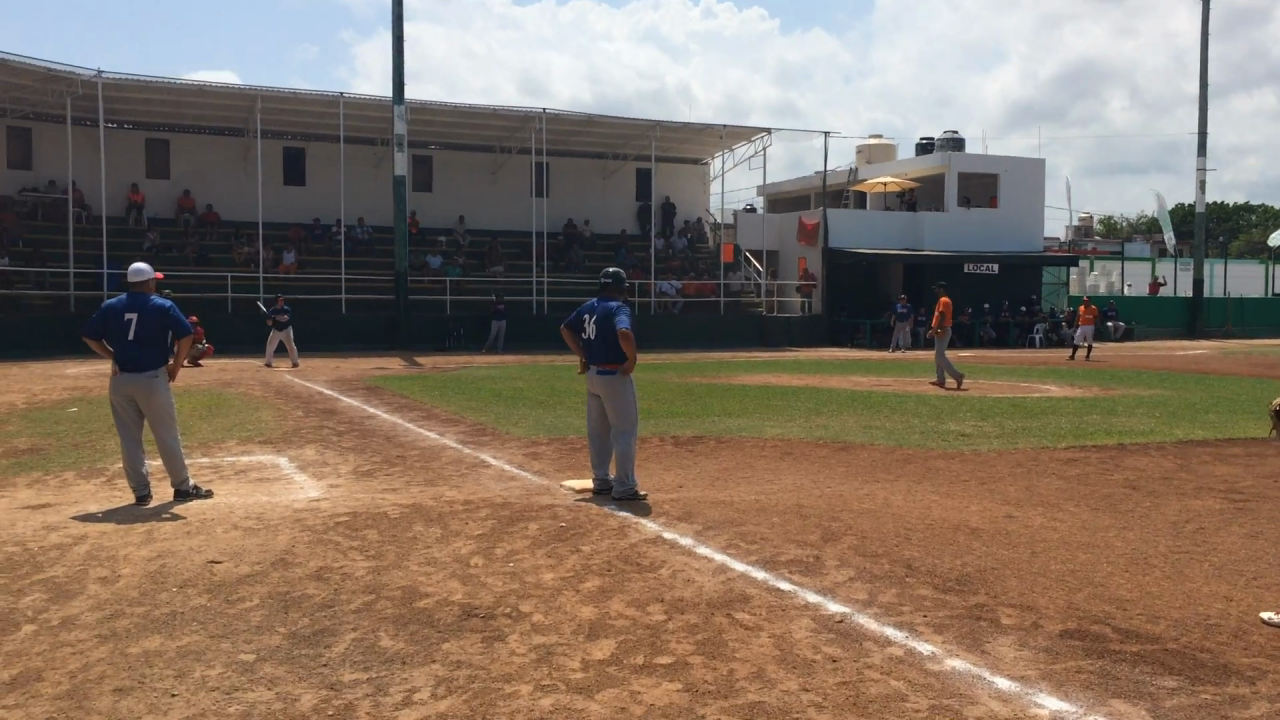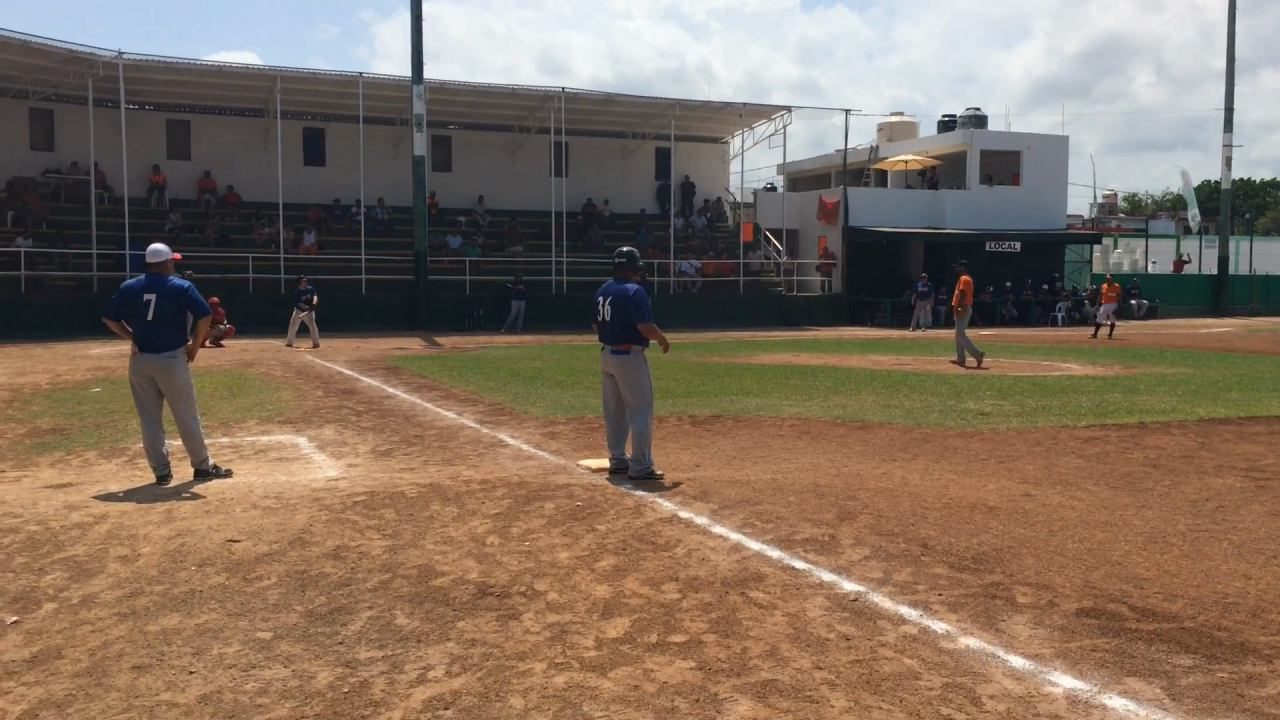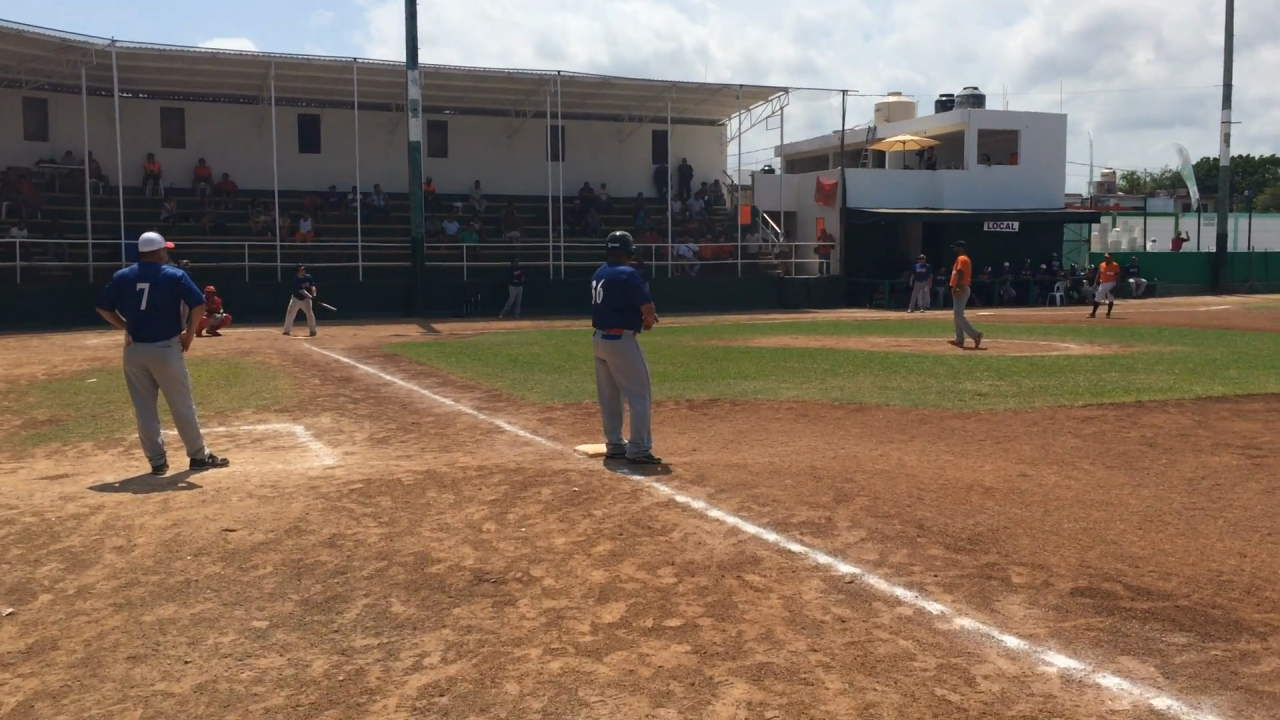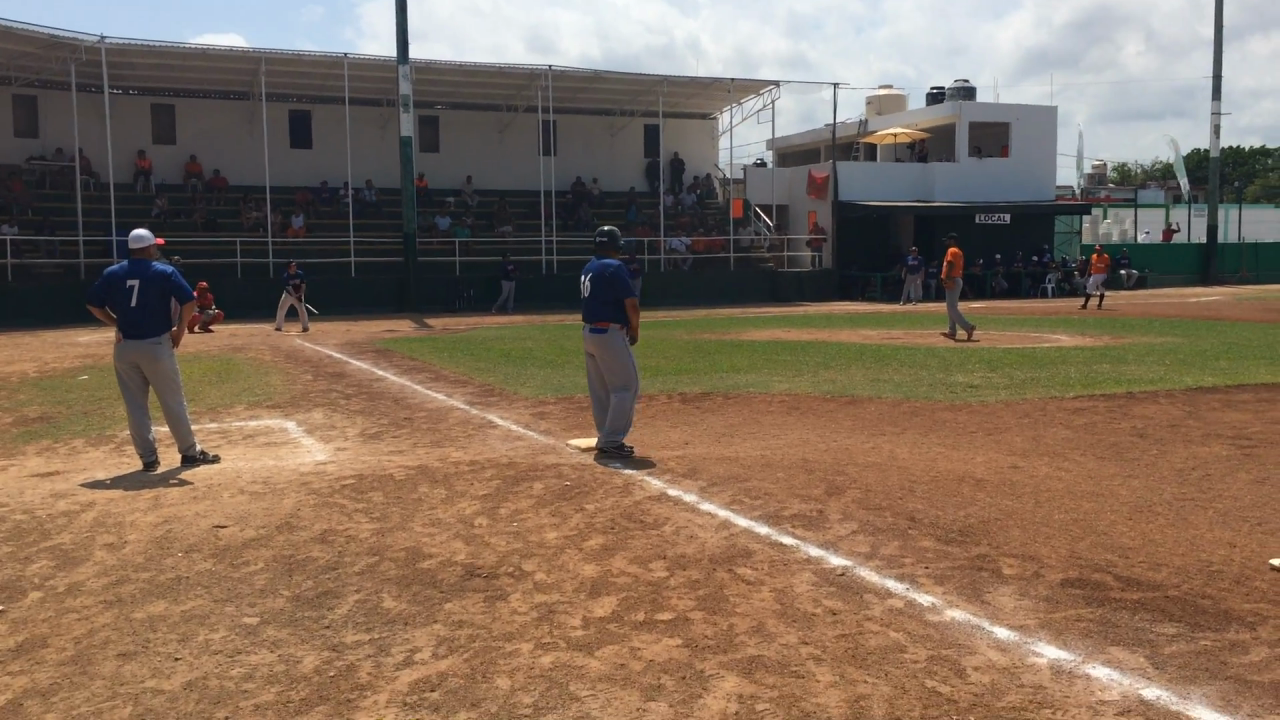
dt=0.2s
person 1, frame 1
left shoulder: (110, 306)
right shoulder: (163, 306)
left elbow: (89, 337)
right elbow: (186, 335)
left wrist: (114, 357)
right wrist: (176, 364)
left hip: (121, 380)
right hip: (152, 379)
left knee: (129, 439)
right knee: (167, 436)
left ankle: (141, 491)
right ankle: (182, 487)
person 1, frame 2
left shoulder: (129, 287)
right shoulder: (181, 287)
left elbow: (109, 318)
right elbow: (205, 316)
left wrist: (132, 337)
right wrist: (195, 344)
left hip: (140, 361)
right hip: (171, 359)
left knee: (149, 419)
right knee: (187, 416)
left ankle: (161, 471)
right ankle: (202, 466)
person 1, frame 3
left shoulder: (122, 277)
right shoulder: (174, 275)
left elbow: (102, 307)
right elbow: (198, 304)
left wrist: (126, 327)
right wrist: (189, 333)
left hip: (134, 350)
right hip: (165, 348)
left knee: (144, 409)
right knee: (182, 406)
left ankle: (157, 461)
right ankle: (198, 456)
person 1, frame 4
left shoulder: (111, 274)
right shoulder: (164, 272)
left elbow: (92, 304)
right elbow: (189, 301)
left wrist: (116, 324)
right wrist: (180, 330)
left hip: (125, 347)
right hip: (156, 345)
left knee: (135, 406)
right knee: (173, 402)
left ankle: (148, 458)
right ankle: (190, 452)
person 2, frame 1
left shoulder: (587, 308)
right shoulder: (619, 308)
left elbow: (565, 329)
right elbow: (625, 334)
left wrist: (581, 356)
right wrist: (632, 360)
left hip: (593, 375)
right hip: (615, 376)
left knee: (598, 431)
right knee: (624, 432)
left ankle: (601, 481)
right ankle: (624, 487)
person 2, frame 2
left shoulder: (603, 290)
right shoulder: (634, 291)
left elbow: (596, 324)
right elbow: (645, 326)
right wrist: (663, 339)
left hip: (607, 355)
right hip: (630, 356)
left knee: (614, 411)
right knee: (640, 411)
left ankle: (618, 460)
right ankle: (640, 467)
person 2, frame 3
left shoulder: (598, 274)
right shoulder: (627, 274)
right elbow: (647, 308)
left wrist: (639, 318)
right wrist: (650, 318)
left hip: (600, 339)
right hip: (620, 340)
left knee: (609, 396)
right knee: (639, 394)
left ankle: (614, 445)
right ankle: (638, 449)
person 2, frame 4
left shoulder: (588, 268)
right shoulder: (614, 267)
right elbow: (631, 303)
left wrist: (626, 325)
right wrist: (634, 329)
left hip: (589, 333)
right hip: (608, 335)
left knee: (600, 391)
right knee: (626, 387)
left ankle: (607, 439)
right ankle: (613, 440)
